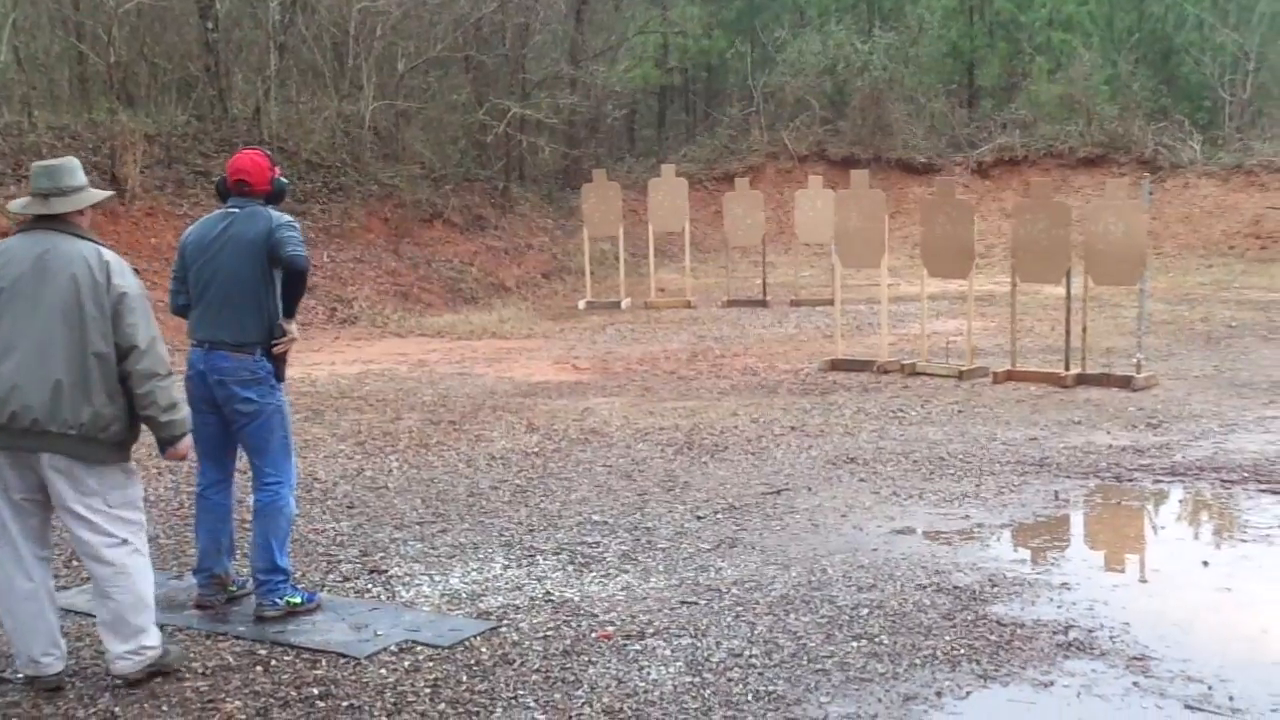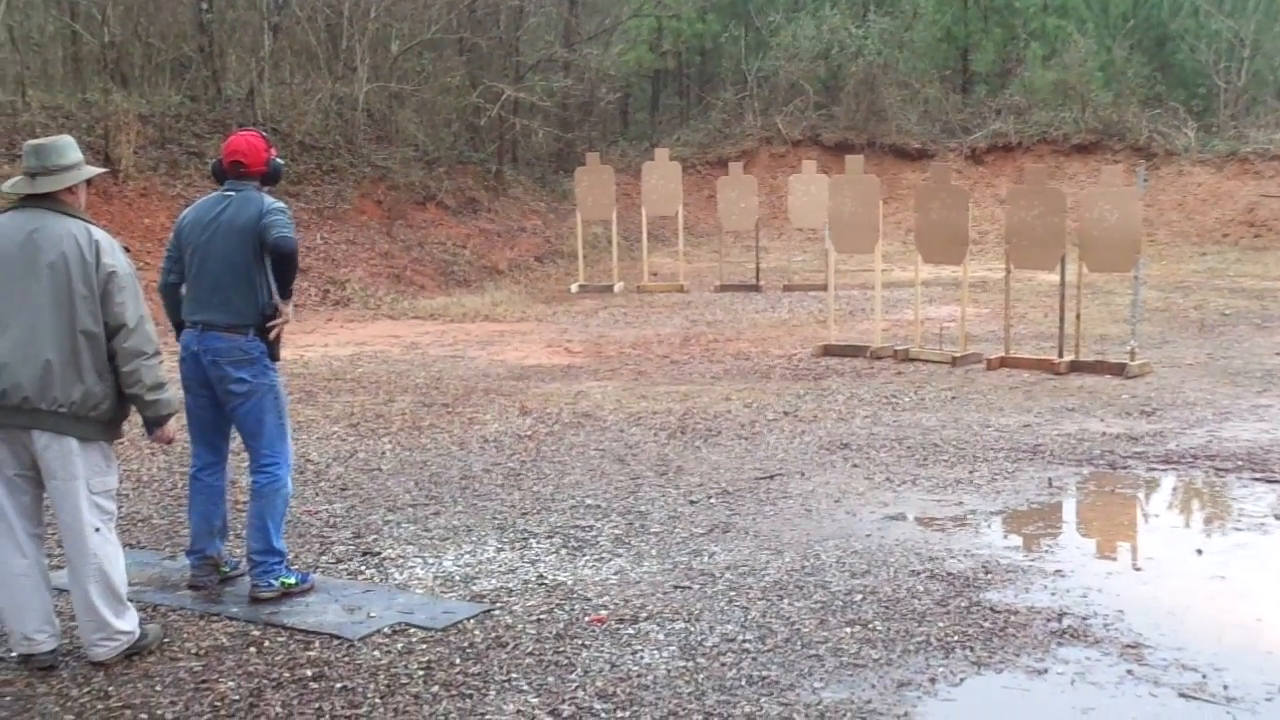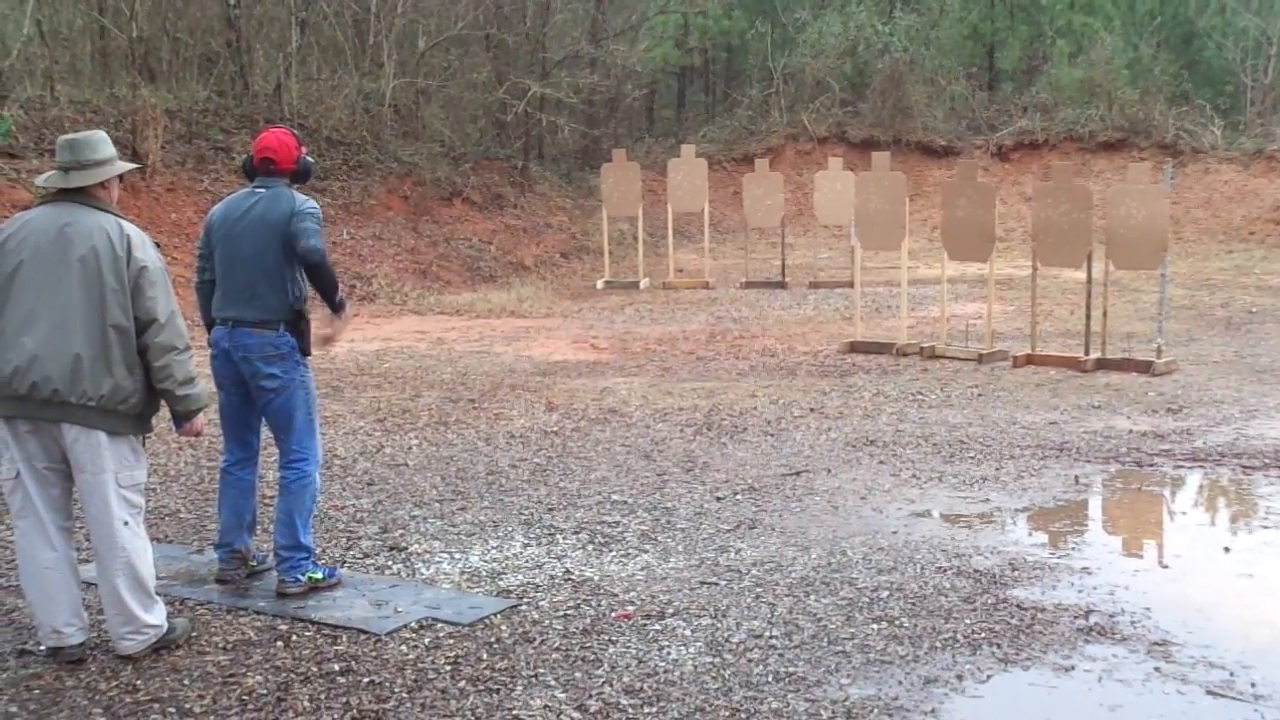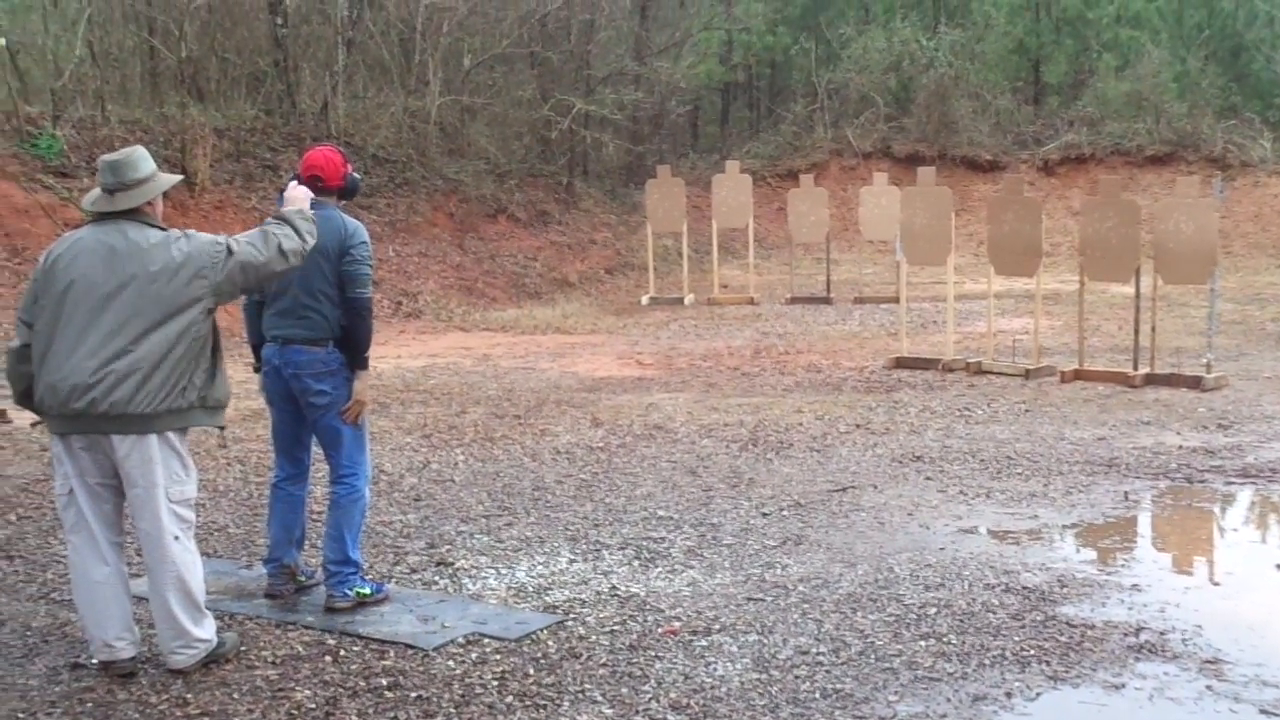
dt=1s
person 1, frame 1
right shoulder: (105, 266)
right elbow: (144, 358)
right wrist: (171, 428)
right hip: (80, 430)
right knee: (114, 540)
right ankle: (136, 650)
person 1, frame 2
right shoulder: (94, 245)
right elbow: (132, 339)
right wrist: (156, 409)
right hip: (69, 407)
right knee: (88, 525)
right ankle: (111, 636)
person 1, frame 3
right shoulder: (126, 239)
right elbow: (162, 334)
right wrist: (186, 403)
right hip: (97, 400)
right knee: (117, 519)
left ankle: (62, 635)
right ankle: (139, 630)
person 1, frame 4
left shoulder: (61, 252)
right shoulder: (180, 254)
right elbow: (265, 253)
right wrist: (295, 213)
left hip: (72, 416)
right hip: (143, 415)
left knee: (90, 534)
right knee: (166, 533)
left ankle: (112, 648)
right ankle: (189, 645)
person 2, frame 1
left shoulder: (195, 233)
right shoulder: (275, 223)
left elbow: (179, 303)
right elbow: (297, 264)
right wrist: (287, 317)
left hip: (201, 363)
right hip: (250, 367)
left knee: (212, 479)
right knee: (274, 480)
left ankle: (213, 581)
right ankle: (274, 592)
person 2, frame 2
left shoulder: (192, 214)
right shoulder: (266, 208)
left elbow: (168, 283)
right elbow: (284, 246)
right wrist: (284, 298)
left hip: (195, 346)
right hip: (242, 349)
left knee: (206, 460)
right knee: (271, 461)
left ankle: (205, 562)
right ankle: (269, 573)
person 2, frame 3
left shoulder: (219, 212)
right shoulder: (297, 206)
left elbow: (204, 283)
right elbow: (313, 255)
right wrist: (336, 305)
left hip: (225, 341)
right hip: (274, 343)
left knee: (238, 454)
right knee: (299, 457)
left ankle: (233, 556)
right ankle: (295, 568)
person 2, frame 4
right shoulder: (349, 231)
left elbow: (253, 303)
right elbow: (358, 306)
left wrist: (263, 361)
right wrist: (360, 371)
left hip: (277, 359)
right hip: (324, 361)
left knee: (289, 470)
right knee: (350, 473)
left ankle: (282, 571)
right ankle: (344, 583)
